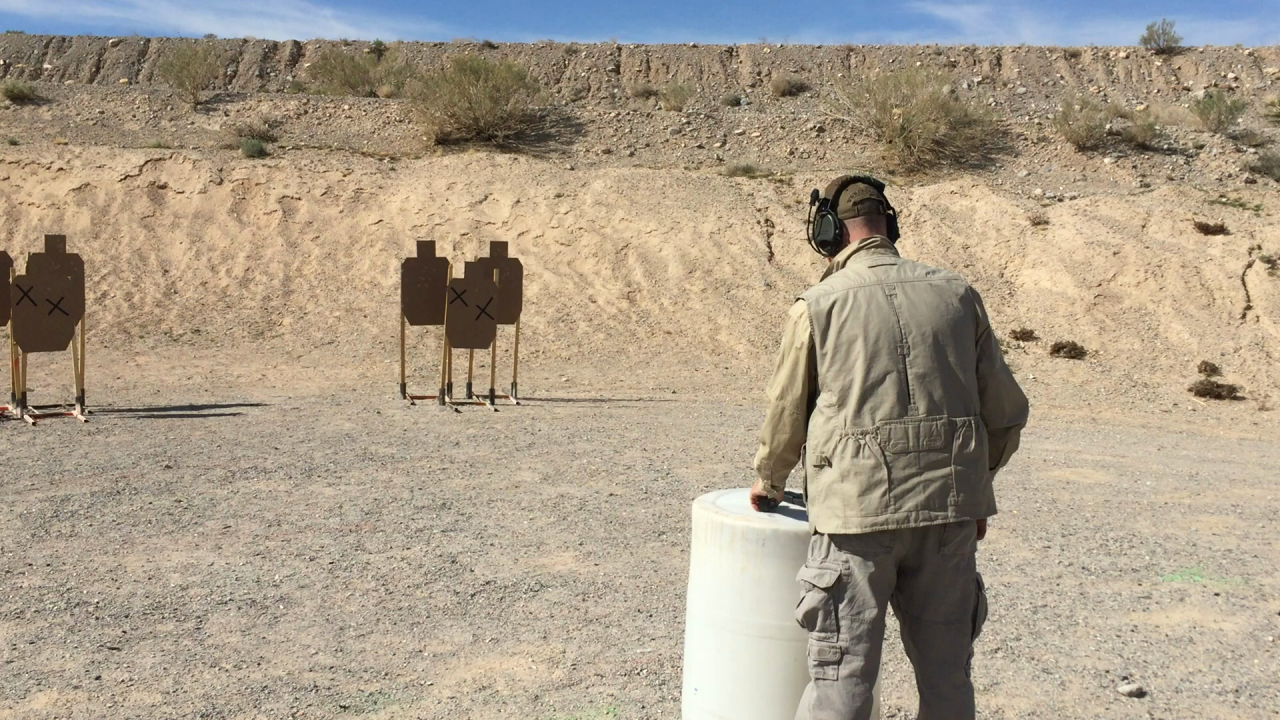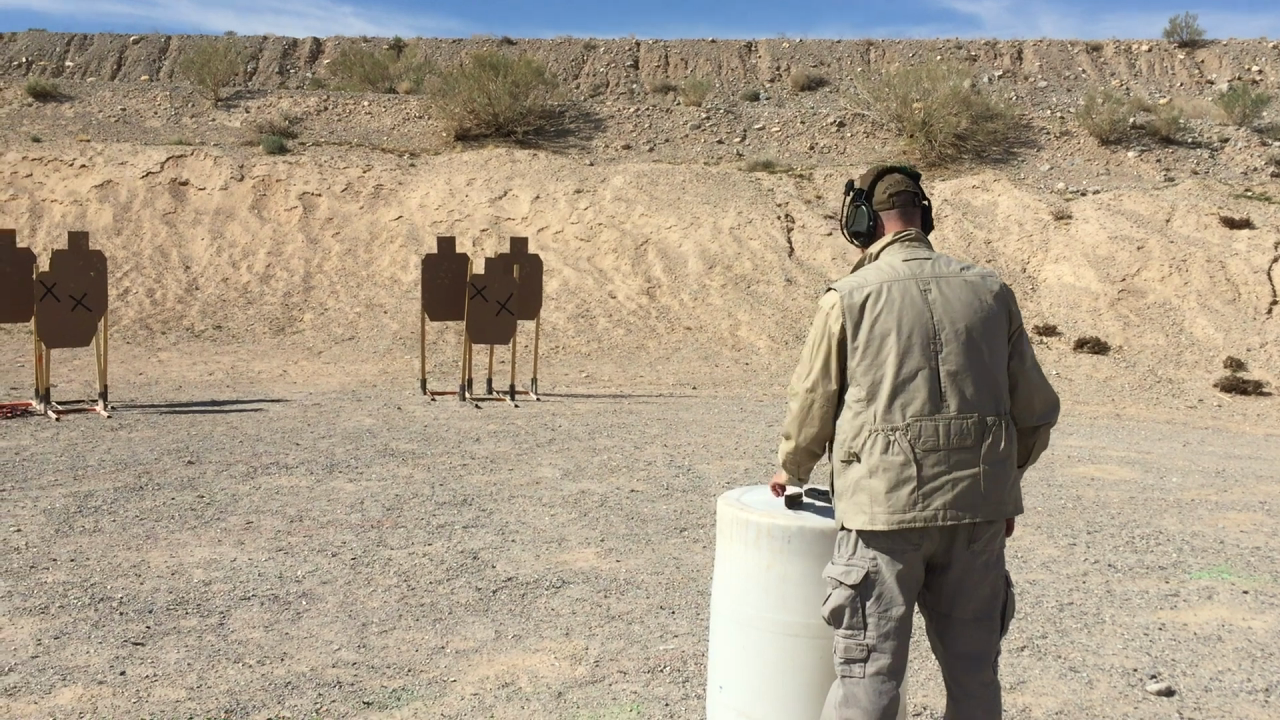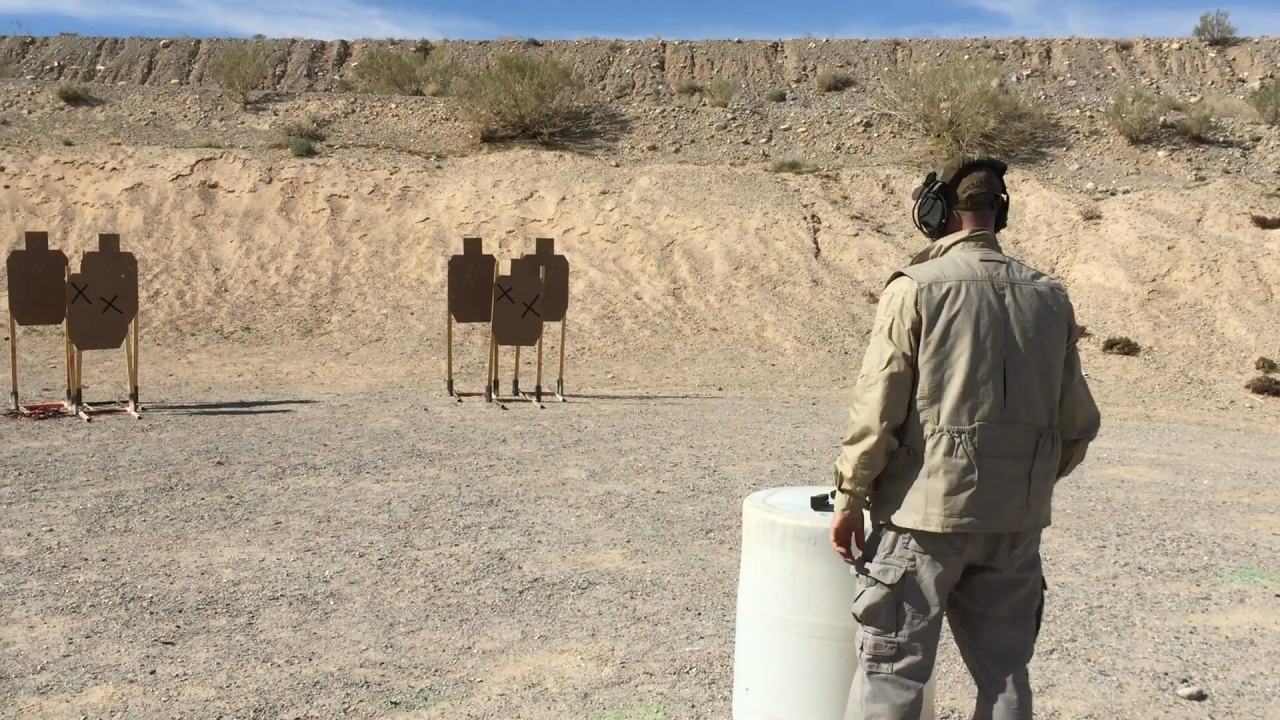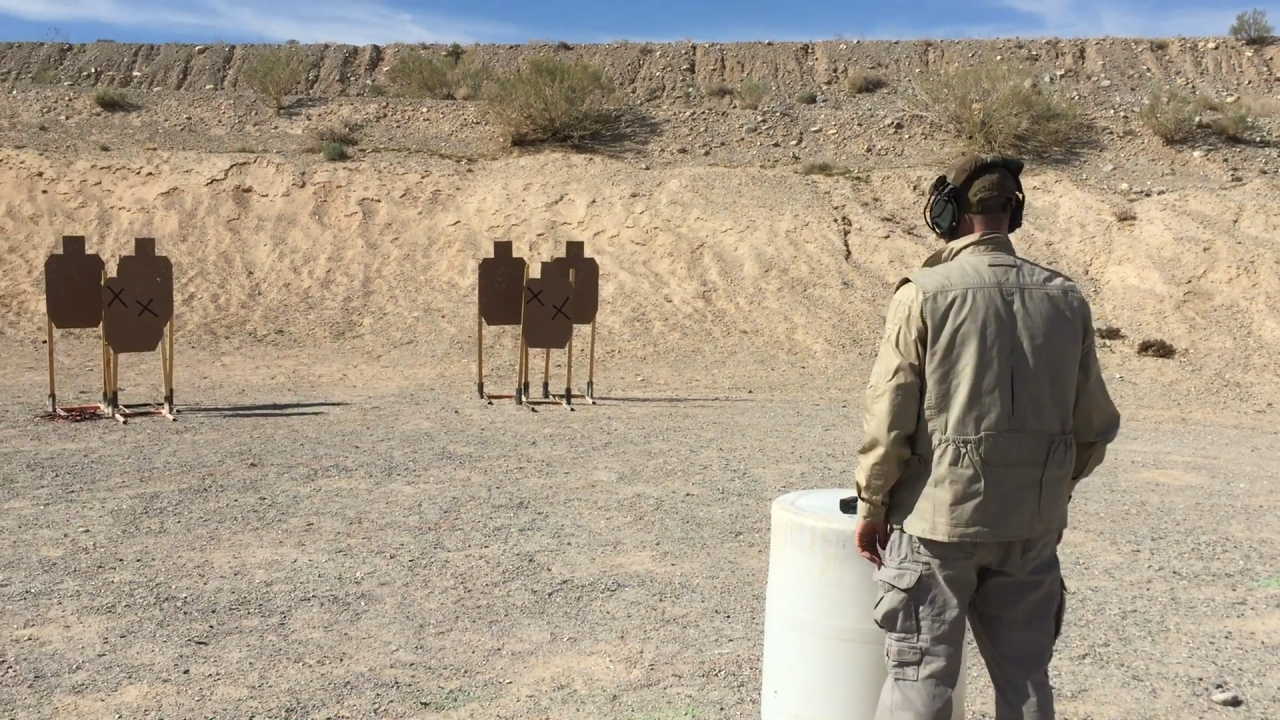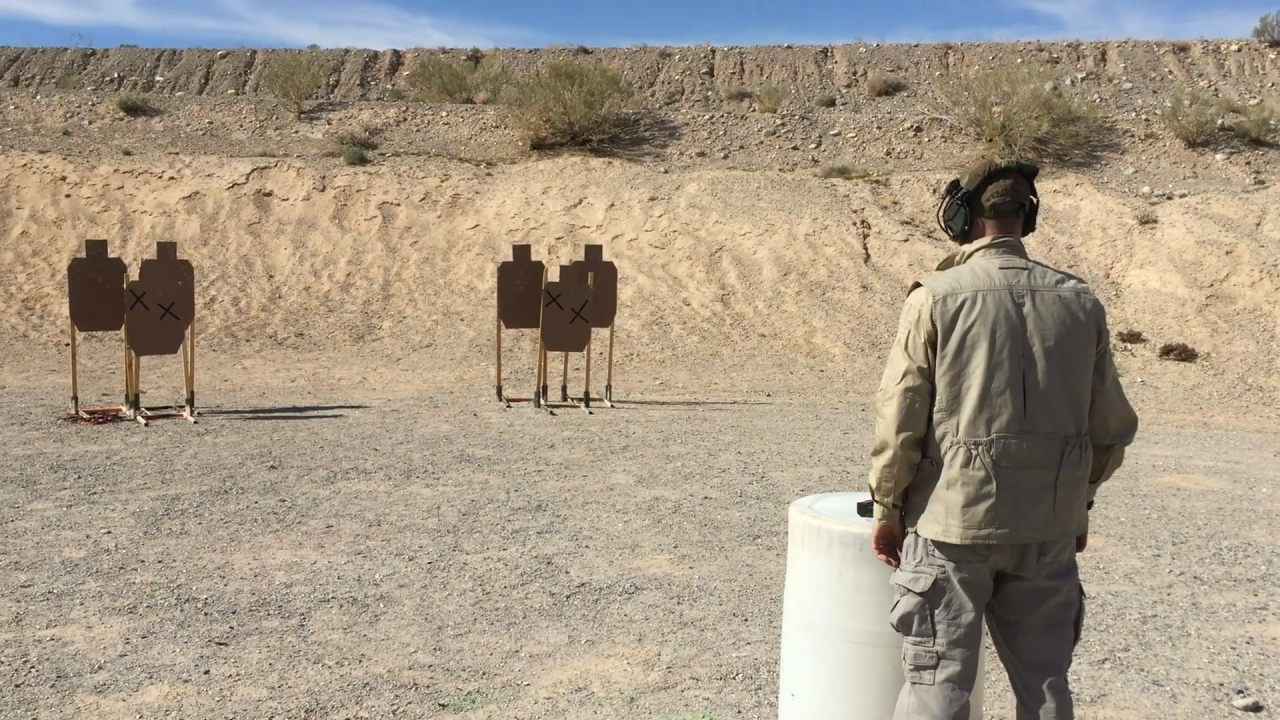
dt=0.5s
person 1, frame 1
left shoulder: (817, 306)
right shoulder: (957, 293)
left elbow: (786, 411)
right elbow: (1005, 409)
left wrist: (768, 482)
right wrist: (974, 487)
left hip: (857, 511)
right hip: (950, 510)
left knee: (841, 672)
right knee: (945, 669)
person 1, frame 2
left shoulder: (848, 299)
right shoulder: (990, 290)
left elbow: (812, 406)
right elbow: (1034, 409)
left wrist: (791, 470)
right wrist: (1002, 479)
left hip: (886, 506)
right hip: (976, 508)
left knee: (869, 670)
right knee: (973, 669)
person 1, frame 3
left shoulder: (916, 288)
right shoulder: (1049, 297)
left elbow: (876, 408)
right elbow: (1076, 421)
left wrist: (849, 497)
left hip: (925, 510)
right hip: (1014, 517)
left knee: (891, 669)
right knee: (1003, 672)
person 1, frame 4
left shoulder: (925, 295)
right shoulder: (1065, 299)
left elbow: (889, 418)
right elbow: (1093, 424)
left wrist: (871, 505)
left hip: (940, 517)
right hip: (1030, 523)
left knee: (920, 674)
person 1, frame 5
left shoulder: (936, 298)
right shoulder: (1080, 303)
left elbow: (899, 419)
right elbow: (1110, 426)
left wrist: (886, 509)
right wrist: (1079, 502)
left hip: (954, 521)
right hip: (1048, 525)
